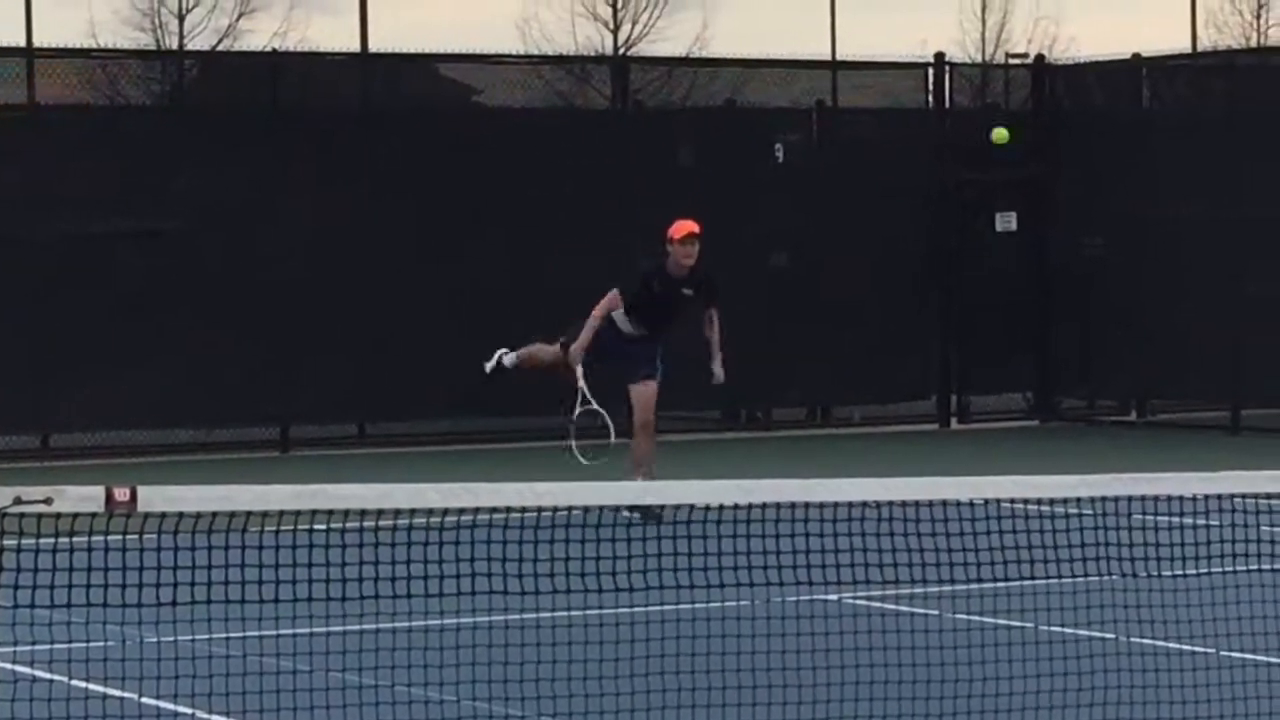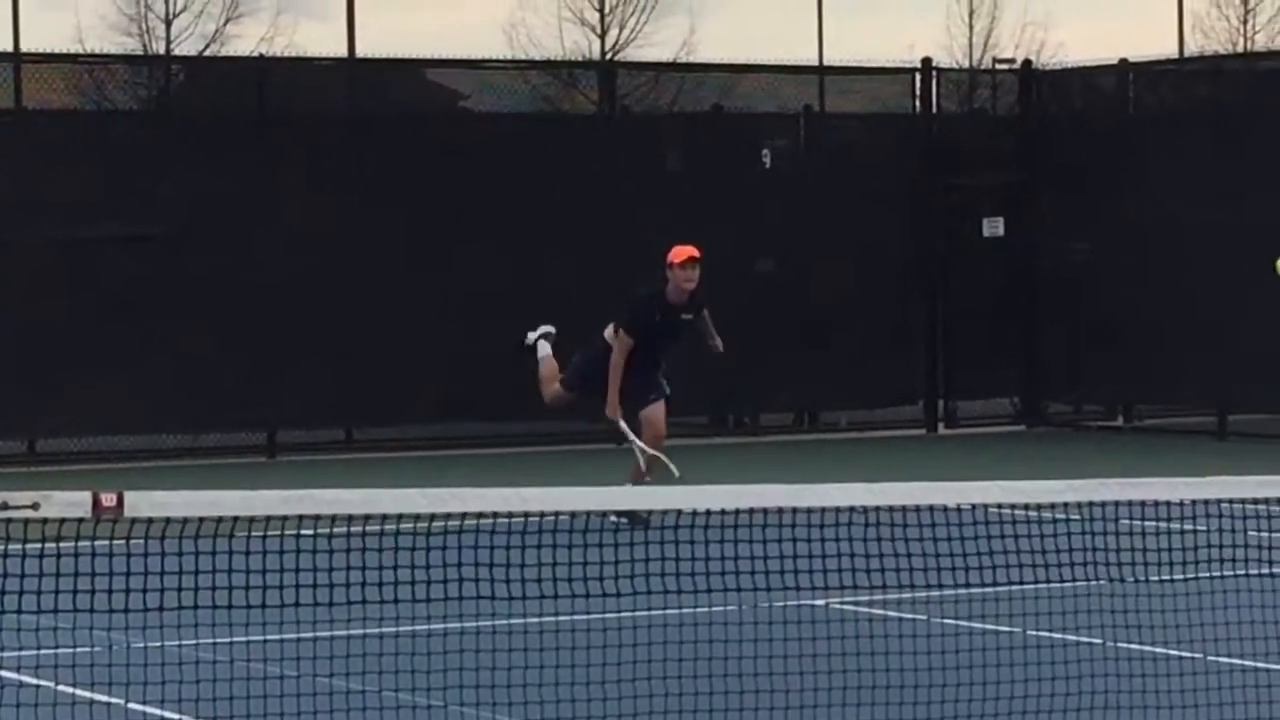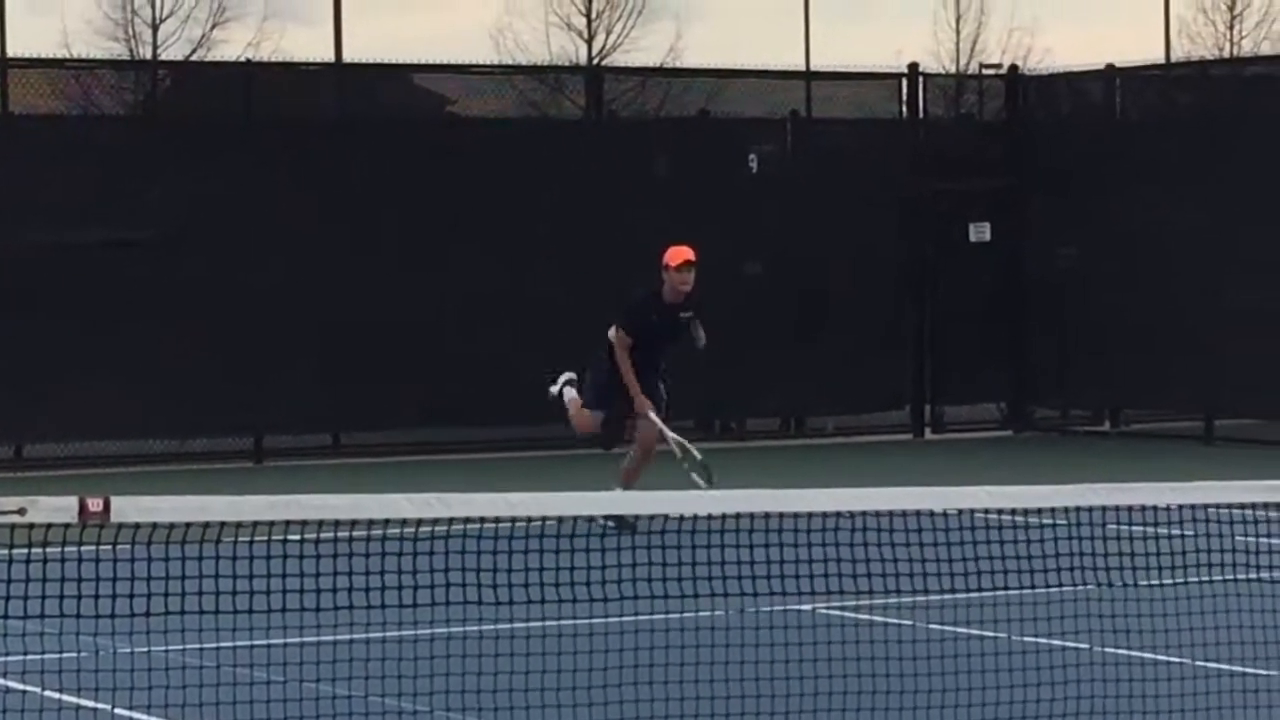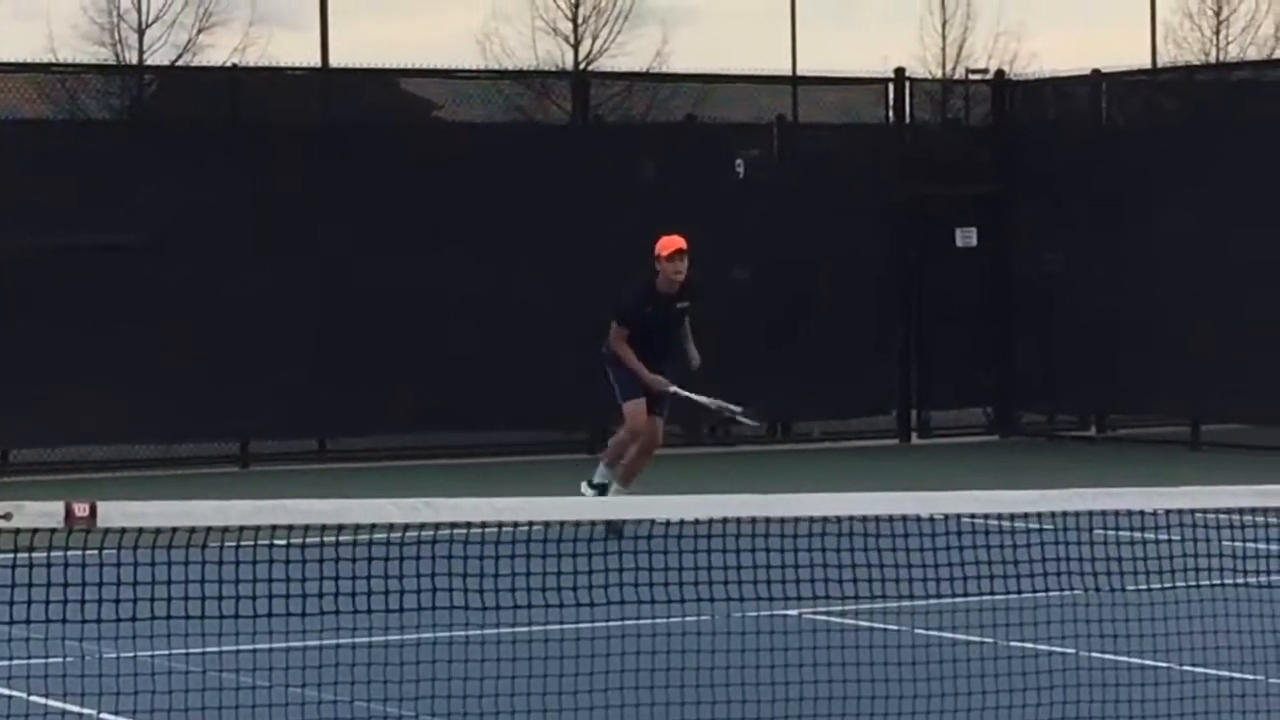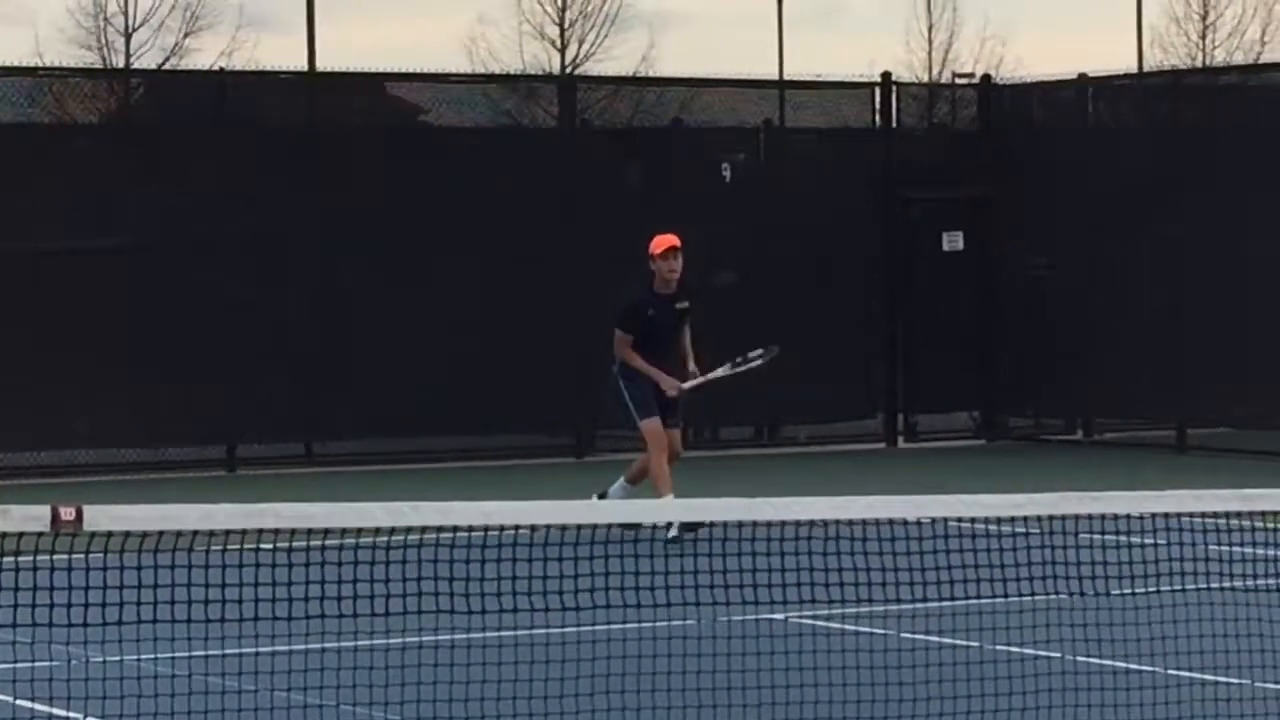
dt=0.1s
person 1, frame 1
left shoulder: (702, 281)
right shoulder: (650, 275)
left elbow: (711, 317)
right elbow: (605, 305)
left wrist: (716, 358)
right wrist: (581, 342)
left hip: (645, 342)
right hip: (614, 327)
left knee: (645, 418)
right knee: (554, 356)
right ankle: (507, 358)
person 1, frame 2
left shoulder: (694, 299)
right shoulder: (645, 306)
right elbow: (620, 351)
left wrist: (713, 336)
right wrist: (611, 399)
left hip: (647, 368)
right hip: (611, 354)
left knee: (656, 433)
right knee: (552, 395)
right ankle: (544, 341)
person 1, frame 3
left shoulder: (688, 300)
right shoulder: (642, 305)
right elbow: (621, 350)
left wrist: (698, 332)
right wrist: (636, 395)
left hip: (649, 370)
right hip: (617, 361)
left knee: (648, 440)
right knee: (586, 427)
right ankle: (569, 388)
person 1, frame 4
left shoulder: (685, 290)
right shoulder: (638, 298)
right elbow: (615, 343)
left wrist: (690, 346)
right wrist: (646, 376)
left hip: (657, 364)
right hip: (627, 359)
left knee: (651, 438)
right knee: (637, 425)
left ankle: (615, 496)
right ankle: (600, 478)
person 1, frame 5
left shoulder: (683, 294)
right shoulder: (637, 301)
right elbow: (621, 350)
left wrist: (689, 361)
right wrist: (658, 377)
left hip: (667, 378)
right hip: (636, 375)
left knee: (672, 450)
right knee: (656, 443)
left ankle: (612, 496)
right ankle: (672, 517)
